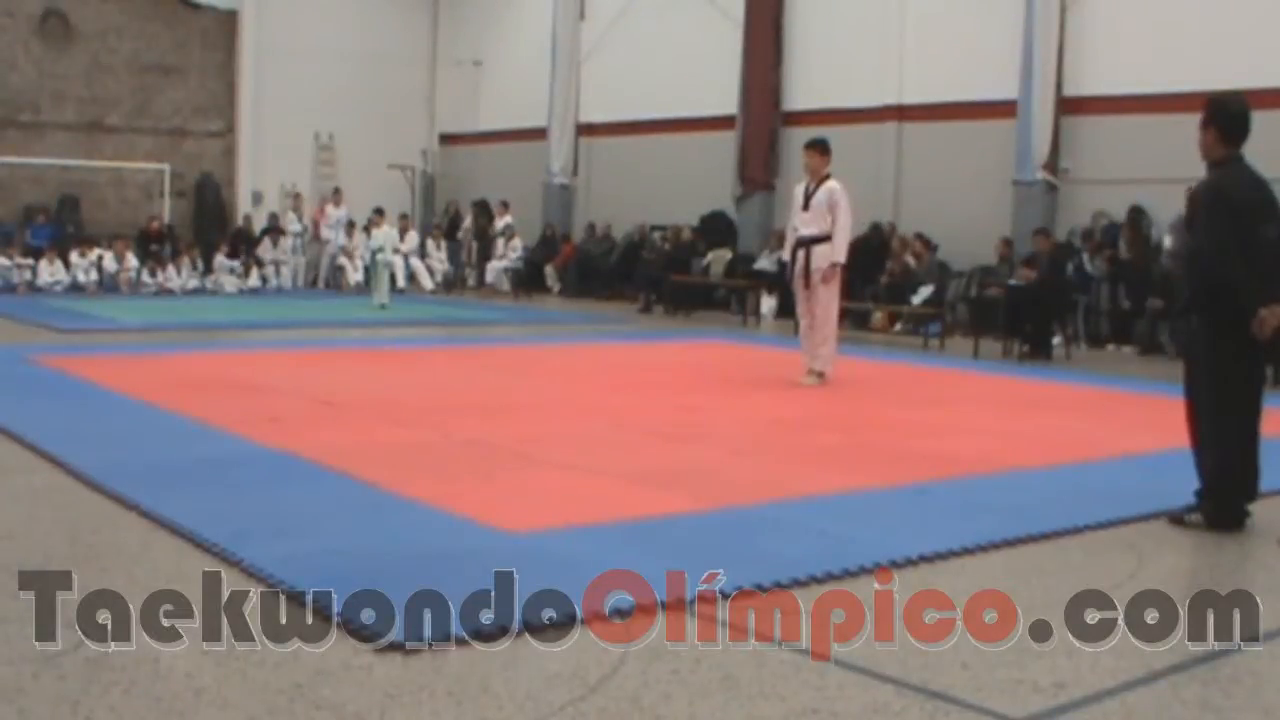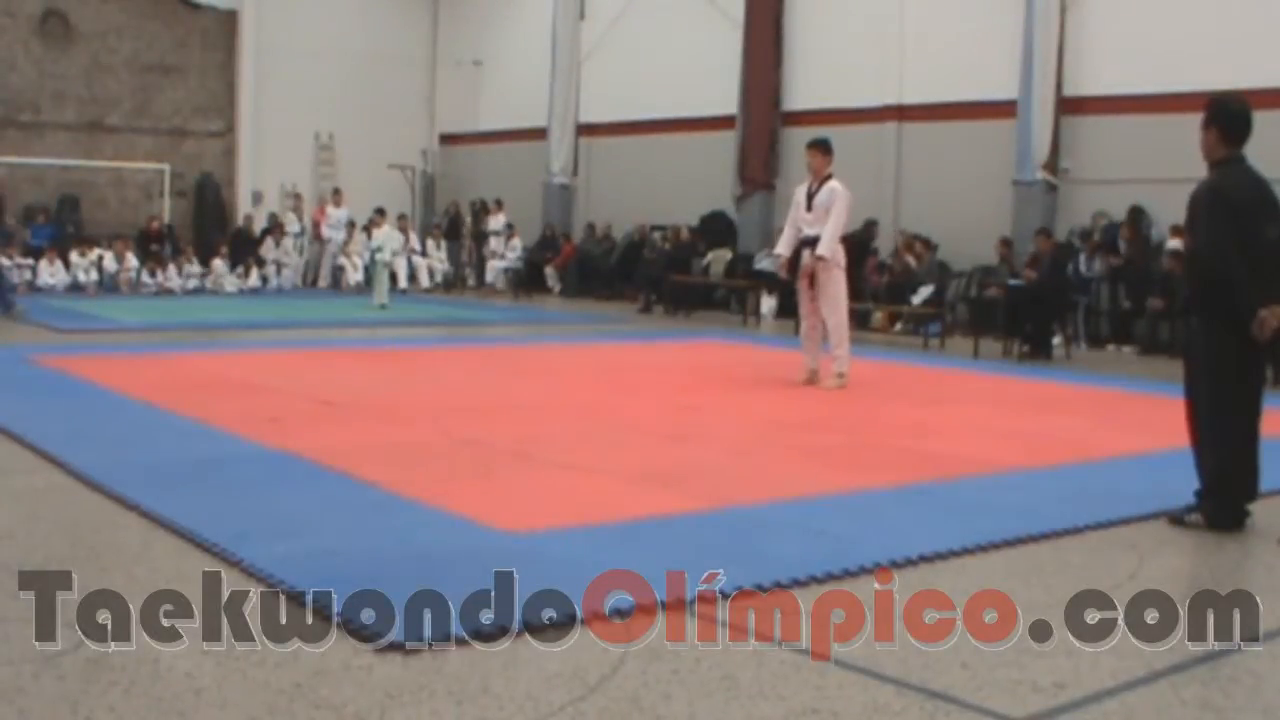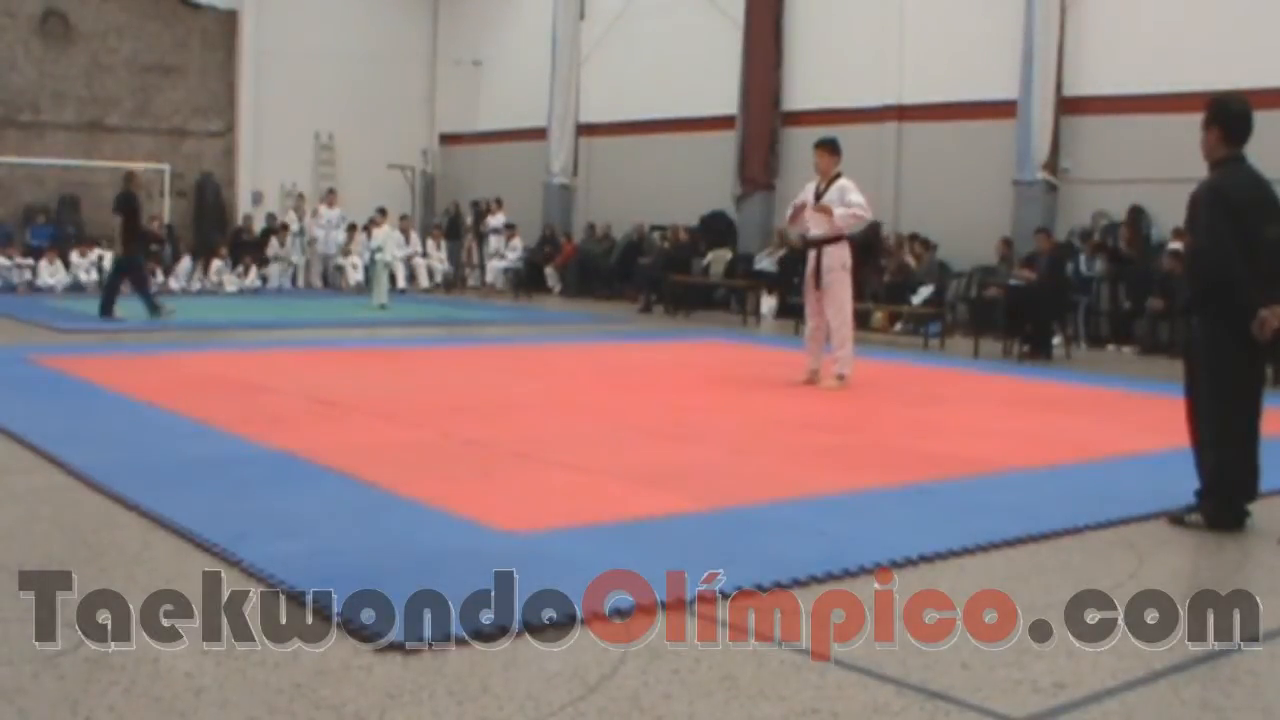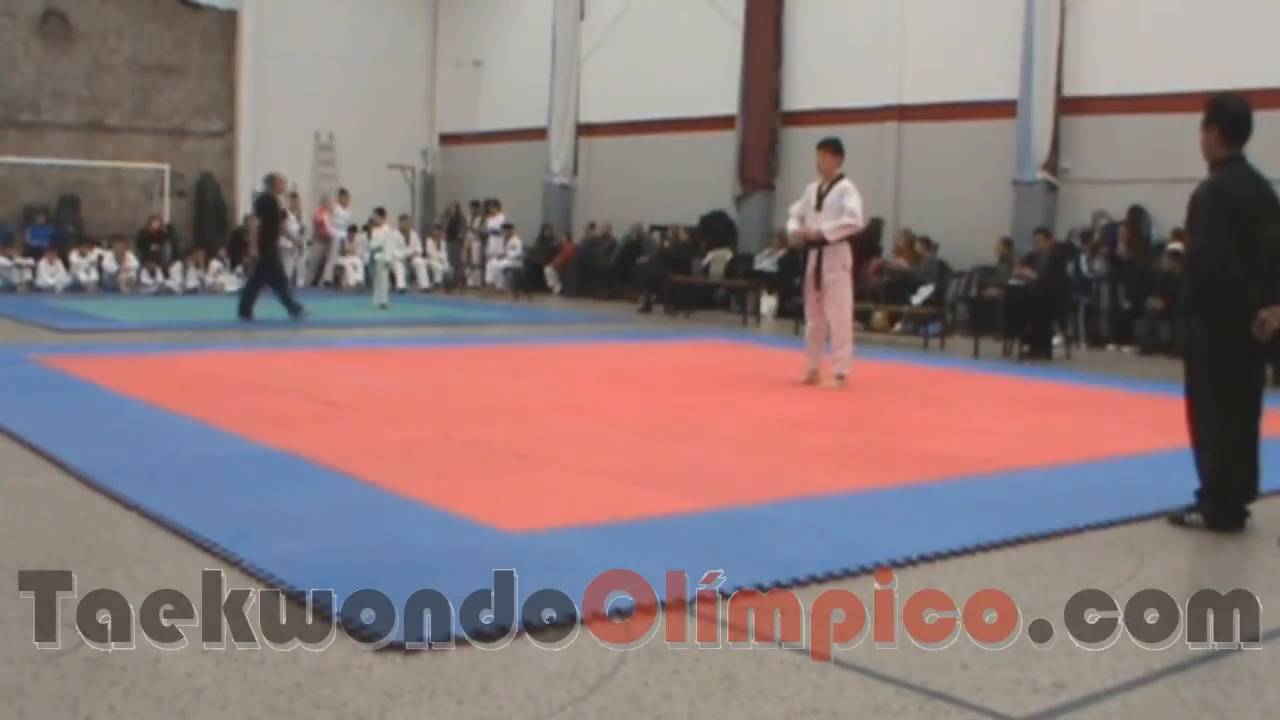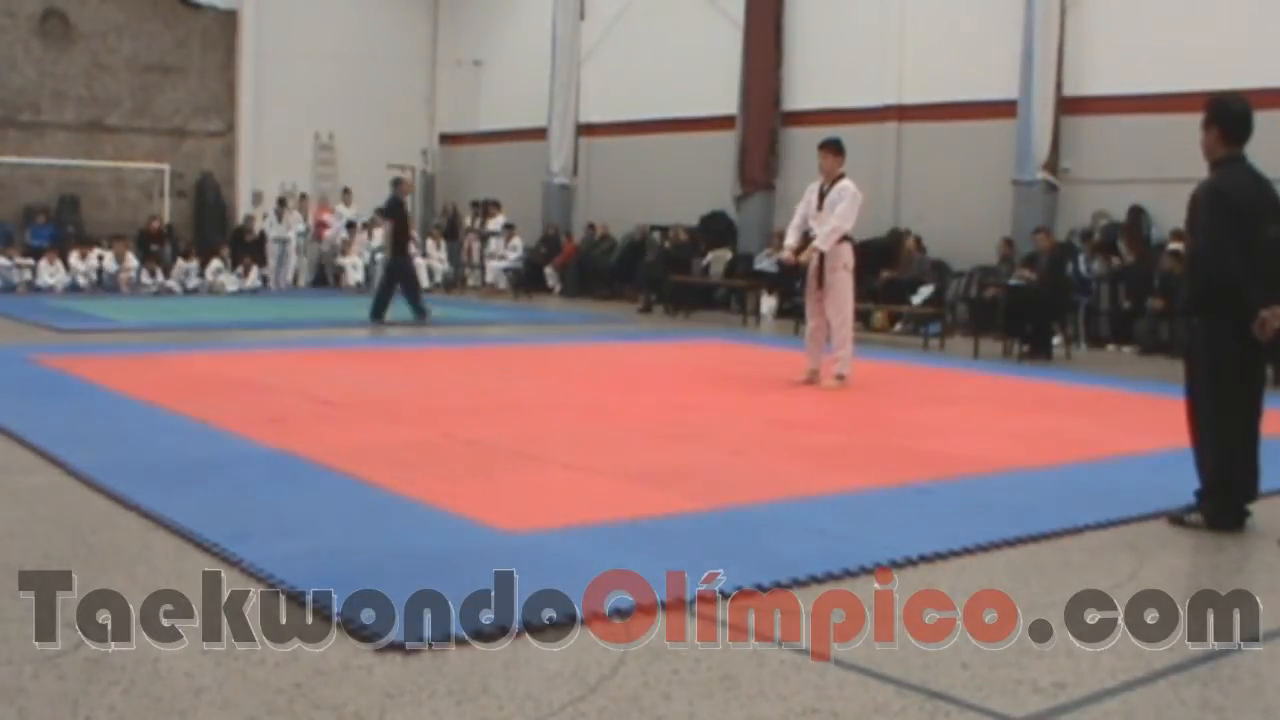
dt=1s
person 1, frame 1
left shoulder: (1211, 191)
left elbow: (1210, 261)
left hip: (1218, 316)
left knee: (1213, 410)
right knee: (1240, 407)
left ankle: (1220, 505)
right ankle: (1235, 499)
person 1, frame 2
left shoulder: (1212, 192)
left elbow: (1210, 262)
left hip: (1219, 317)
left knee: (1214, 410)
right knee: (1241, 407)
left ankle: (1220, 505)
right ankle: (1235, 499)
person 1, frame 3
left shoulder: (1212, 192)
left elbow: (1210, 262)
left hip: (1219, 316)
left knee: (1214, 410)
right knee: (1241, 407)
left ankle: (1220, 505)
right ankle: (1235, 499)
person 1, frame 4
left shoulder: (1212, 191)
left elbow: (1209, 262)
left hip: (1218, 317)
left knee: (1213, 410)
right knee: (1241, 407)
left ankle: (1220, 506)
right ankle: (1235, 499)
person 1, frame 5
left shoulder: (1213, 192)
left elbow: (1209, 262)
left hip: (1218, 317)
left knee: (1214, 410)
right knee: (1241, 407)
left ankle: (1220, 505)
right ankle: (1235, 499)
person 2, frame 1
left shoulder: (834, 190)
right shoulder: (799, 190)
left elbow: (842, 228)
left wrist: (834, 263)
right wrist: (790, 260)
left hip: (823, 255)
right hip: (802, 256)
left knee: (823, 314)
right knee: (804, 314)
left ankle: (821, 368)
right ankle: (811, 365)
person 2, frame 2
left shoulder: (837, 191)
right shoulder: (801, 191)
left elbow: (833, 228)
right elbow: (792, 225)
left wrist: (817, 258)
right wrist: (785, 255)
left hip: (828, 257)
right hip: (804, 255)
left knee: (834, 314)
right knee: (808, 315)
left ankle: (840, 371)
right ankle: (812, 369)
person 2, frame 3
left shoulder: (845, 187)
right shoulder: (809, 188)
left elbow: (863, 214)
right elbow: (796, 223)
left wrist: (833, 212)
right wrist: (795, 214)
left hip: (835, 253)
right hip: (813, 255)
left knee: (838, 314)
right knee: (813, 315)
left ankle: (841, 372)
right ankle: (813, 368)
person 2, frame 4
left shoulder: (846, 189)
right shoulder: (812, 189)
left elbow: (855, 220)
right elbow: (795, 214)
left wrist: (822, 231)
right wrist: (796, 230)
left hip: (836, 255)
right hip: (814, 255)
left knee: (838, 315)
right knee: (813, 315)
left ankle: (841, 372)
right ankle: (813, 368)
person 2, frame 5
left shoulder: (848, 190)
right shoulder: (813, 189)
left elbow: (838, 225)
right elbow: (799, 219)
left wrist: (811, 249)
right wrist: (790, 247)
left hip: (837, 255)
right hip: (815, 255)
left knee: (839, 315)
right knee: (814, 315)
left ankle: (841, 371)
right ankle: (813, 368)
